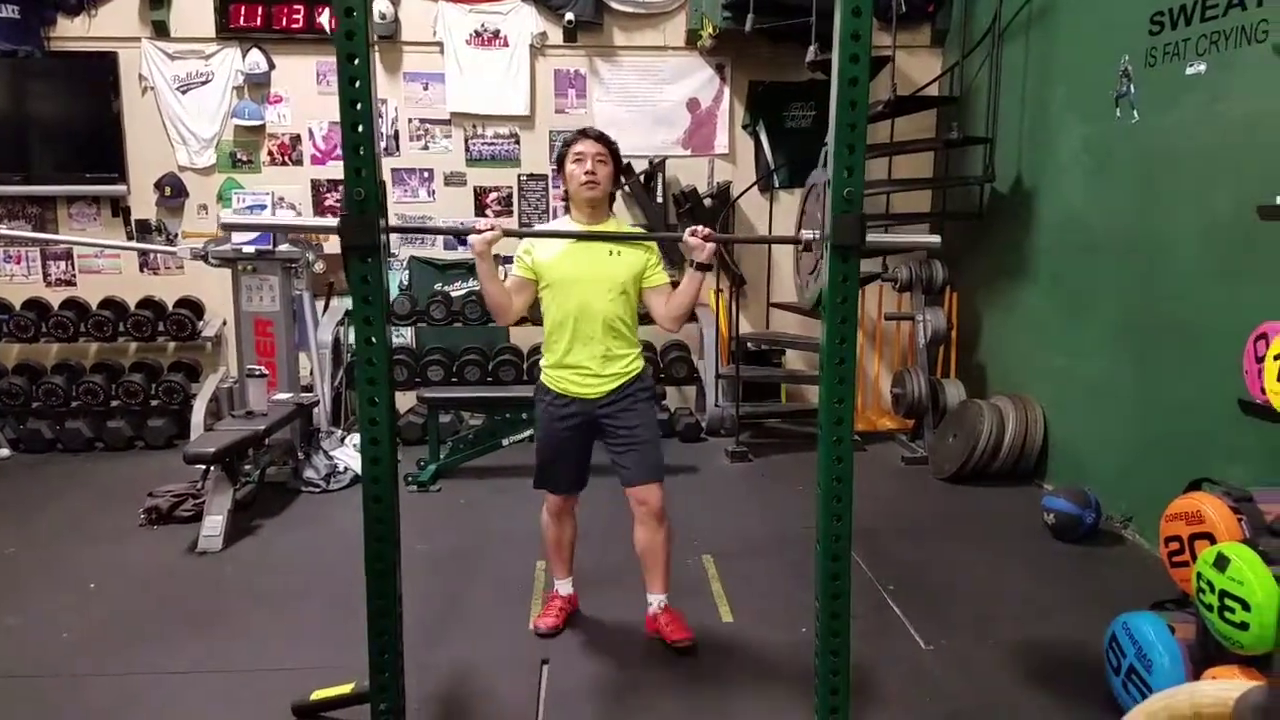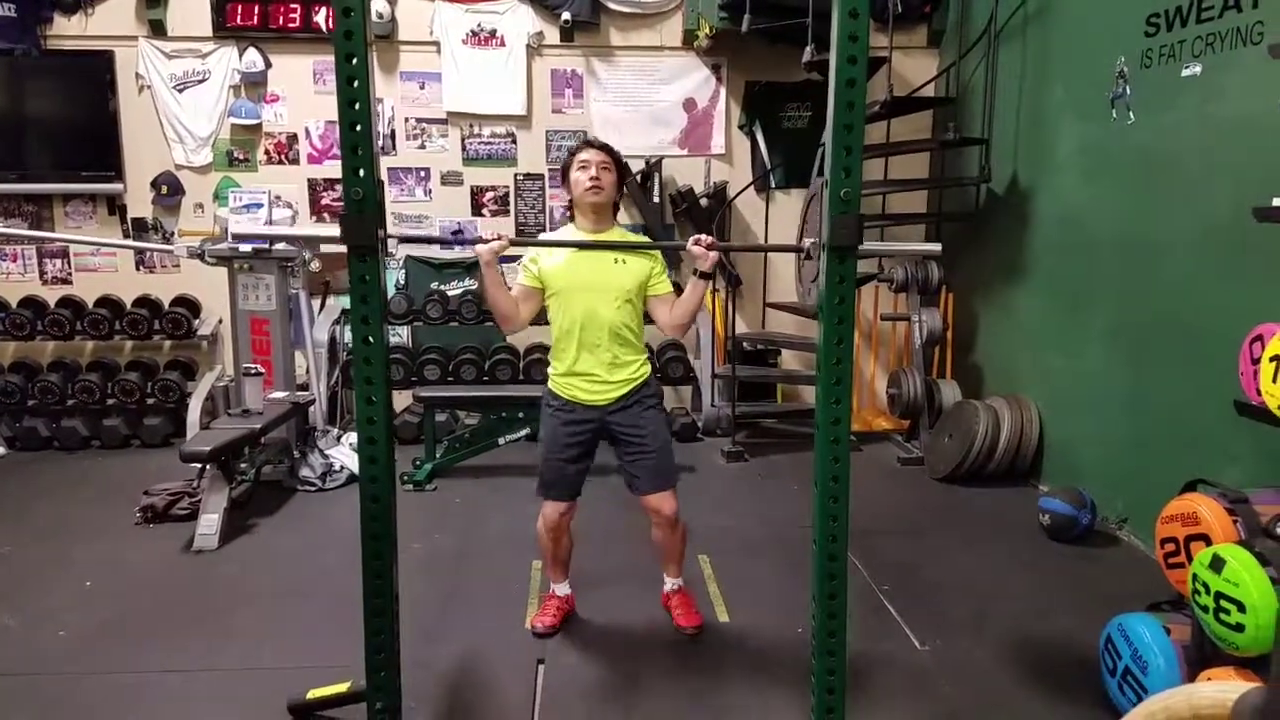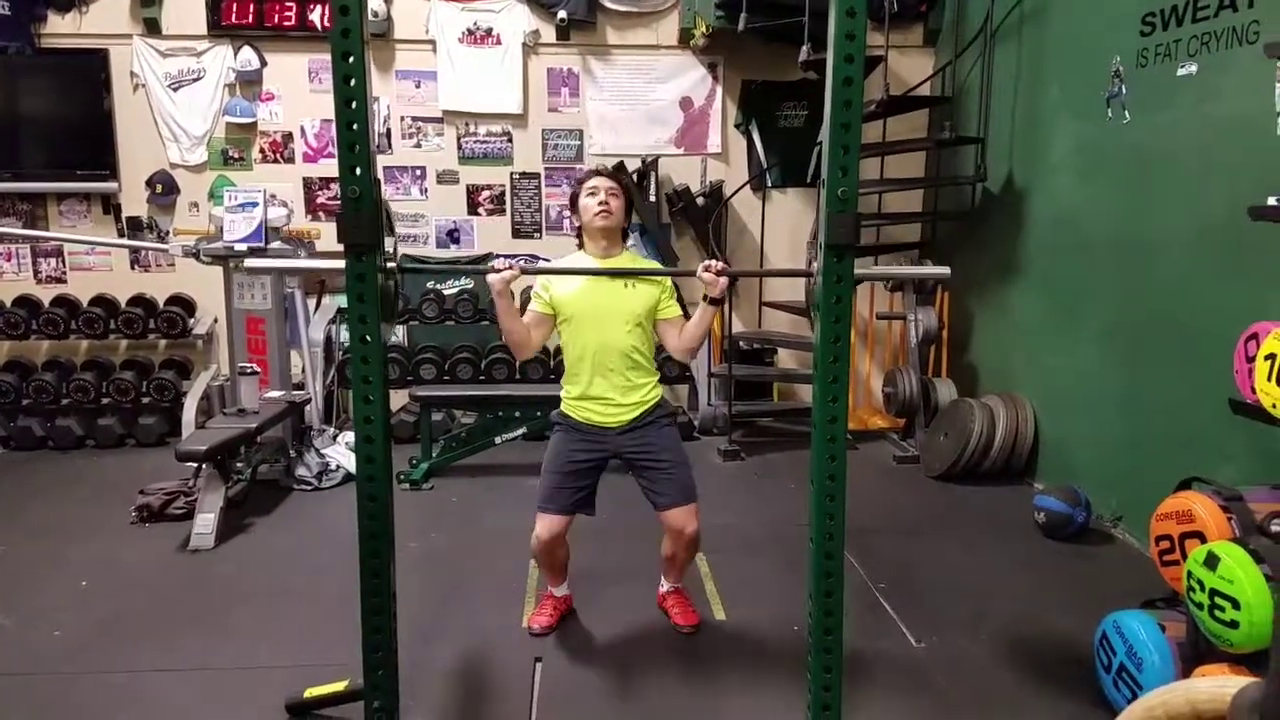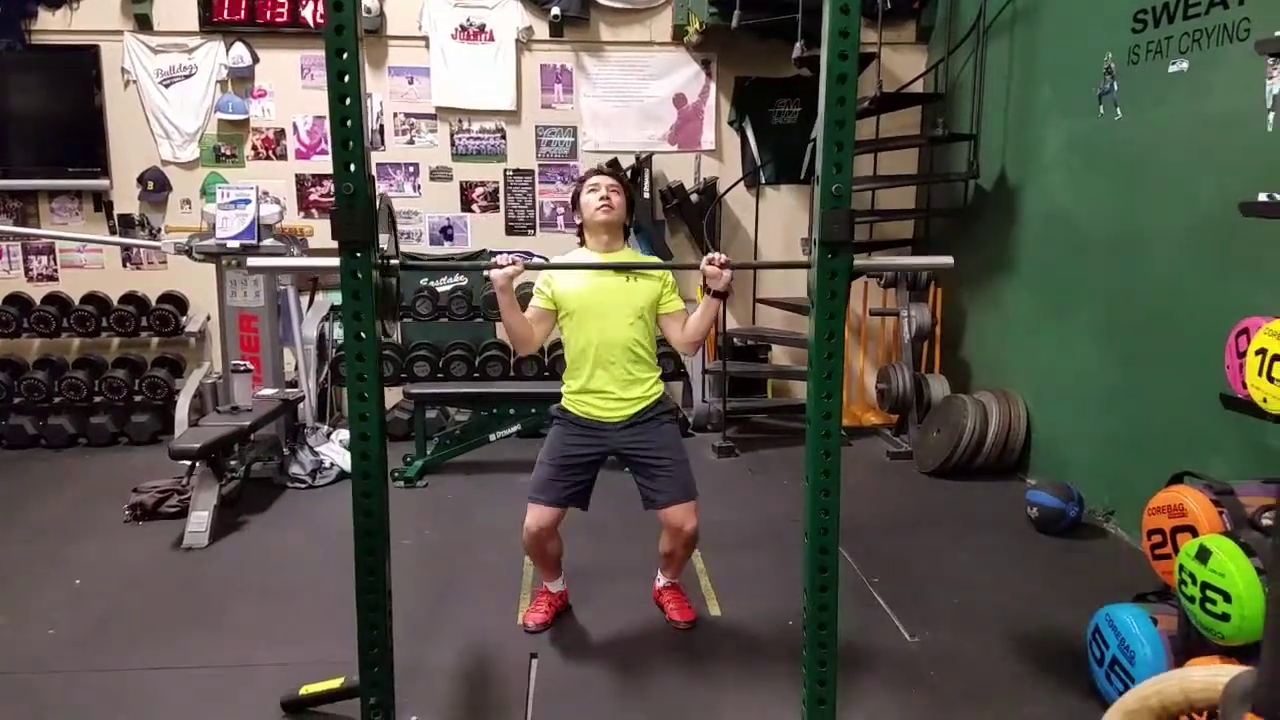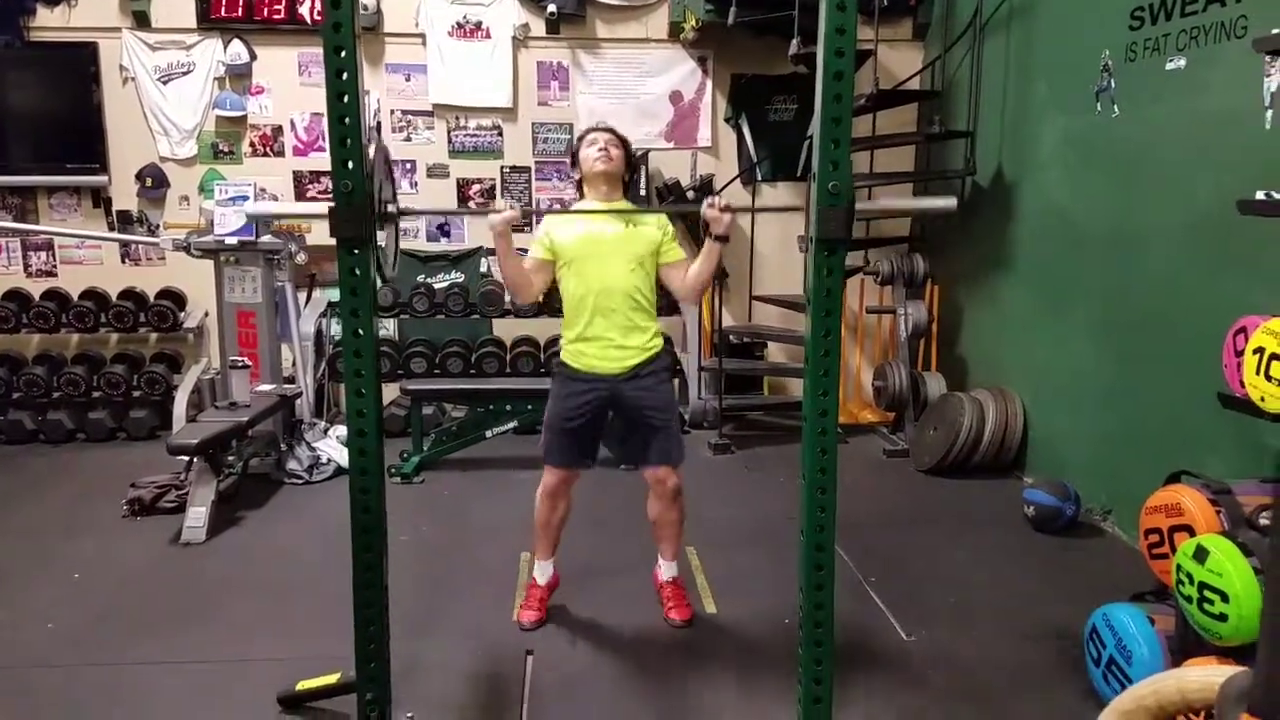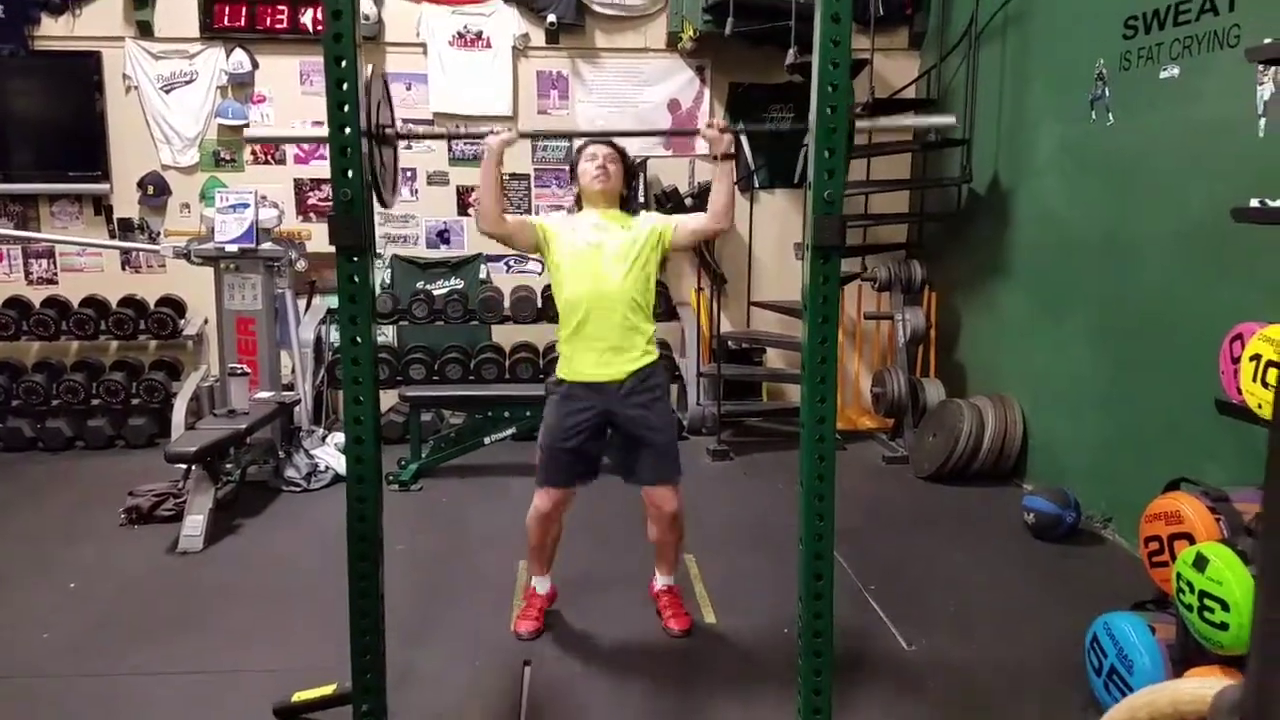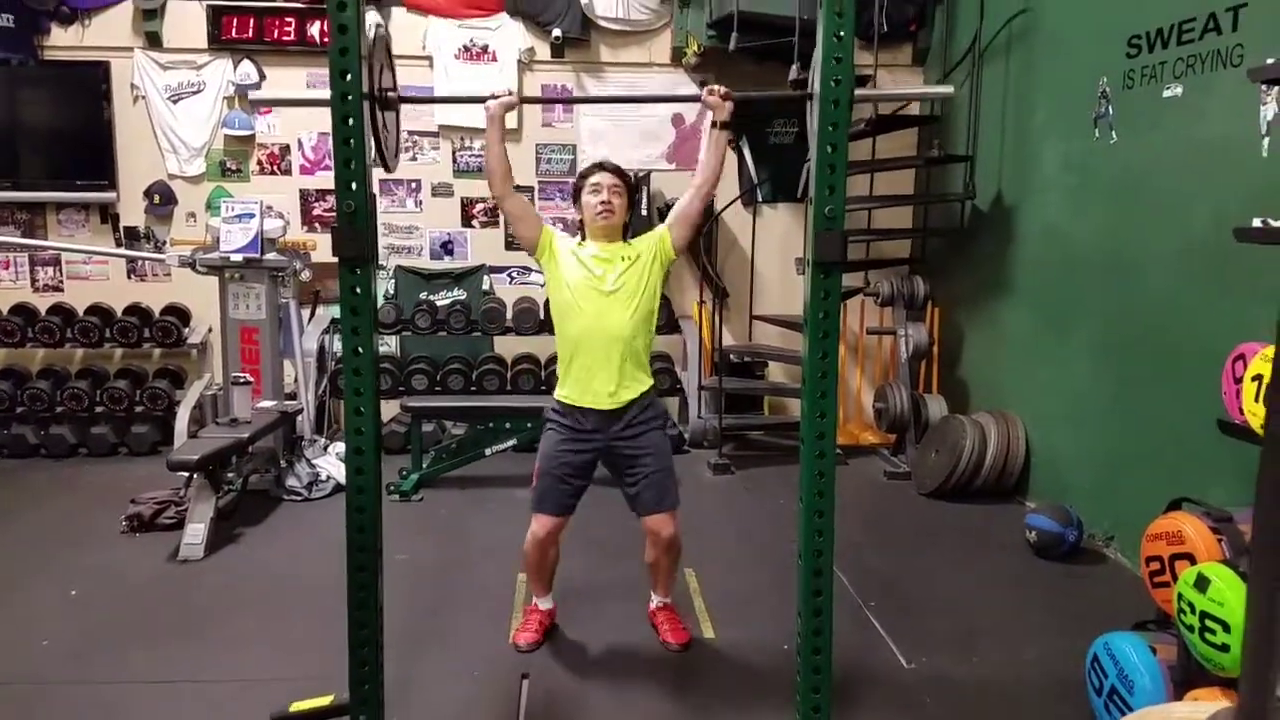
dt=0.2s
person 1, frame 1
left shoulder: (639, 244)
right shoulder: (538, 242)
left elbow: (671, 317)
right elbow: (505, 313)
left wrist: (699, 264)
right wrist: (483, 257)
left hip: (625, 389)
right hip: (560, 393)
left knee: (648, 500)
right knee: (558, 502)
left ankle: (659, 607)
right ankle: (563, 592)
person 1, frame 2
left shoulder: (644, 253)
right shoulder: (544, 252)
left elbow: (674, 325)
right elbow: (510, 321)
left wrist: (702, 273)
right wrist: (488, 265)
left hip: (633, 396)
right hip: (568, 400)
left knee: (664, 508)
right knee: (554, 513)
left ankle: (673, 588)
right ankle: (560, 594)
person 1, frame 3
left shoulder: (653, 276)
right shoulder: (554, 277)
left elbow: (683, 348)
right elbow: (523, 348)
left wrist: (712, 299)
right wrist: (500, 295)
left hip: (646, 418)
right hip: (579, 422)
left knee: (685, 527)
right knee: (546, 535)
left ankle: (670, 589)
right ankle: (558, 593)
person 1, frame 4
left shoulder: (655, 273)
right shoulder: (557, 274)
left elbow: (687, 342)
right elbow: (525, 344)
left wrist: (715, 293)
right wrist: (504, 291)
left hip: (646, 415)
right hip: (578, 417)
left knee: (684, 524)
right knee: (536, 526)
left ankle: (667, 584)
right ankle: (553, 589)
person 1, frame 5
left shoulder: (654, 224)
right shoulder: (557, 226)
left elbow: (690, 290)
right elbow: (523, 292)
left wrist: (716, 235)
right wrist: (501, 235)
left hip: (645, 369)
right hip: (579, 371)
left knee: (664, 480)
right knee: (555, 480)
left ankle: (668, 576)
right ankle: (542, 578)
person 1, frame 6
left shoulder: (649, 227)
right shoulder: (555, 228)
left elbow: (717, 222)
right elbow: (491, 225)
left wrist: (723, 158)
right wrist: (493, 156)
left hip: (639, 382)
right hip: (576, 384)
left knee: (664, 502)
right knee: (547, 502)
left ankle: (664, 586)
right ankle: (540, 589)
person 1, frame 7
left shoulder: (652, 253)
right shoulder: (555, 251)
left elbow: (702, 189)
right elbow: (502, 192)
left wrist: (720, 125)
right wrist: (496, 121)
left hip: (636, 414)
right hip: (571, 415)
left knee: (664, 531)
right knee: (541, 533)
left ankle: (660, 604)
right ankle: (541, 608)
